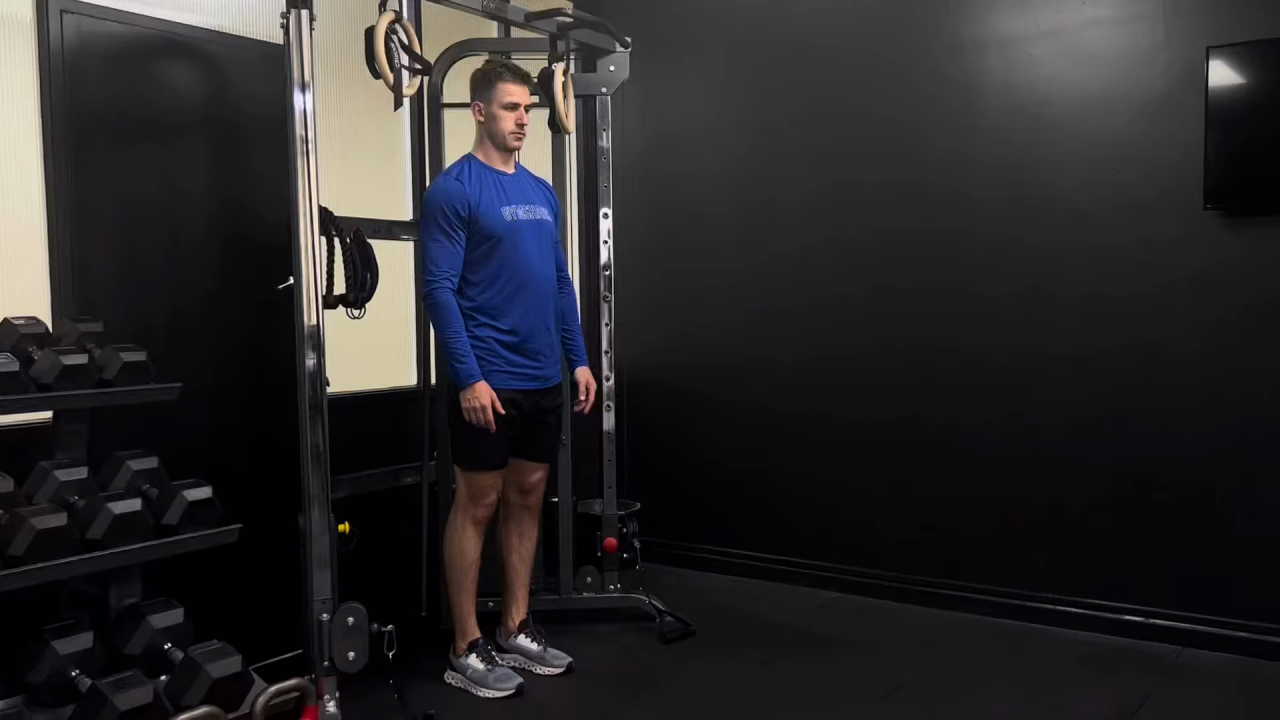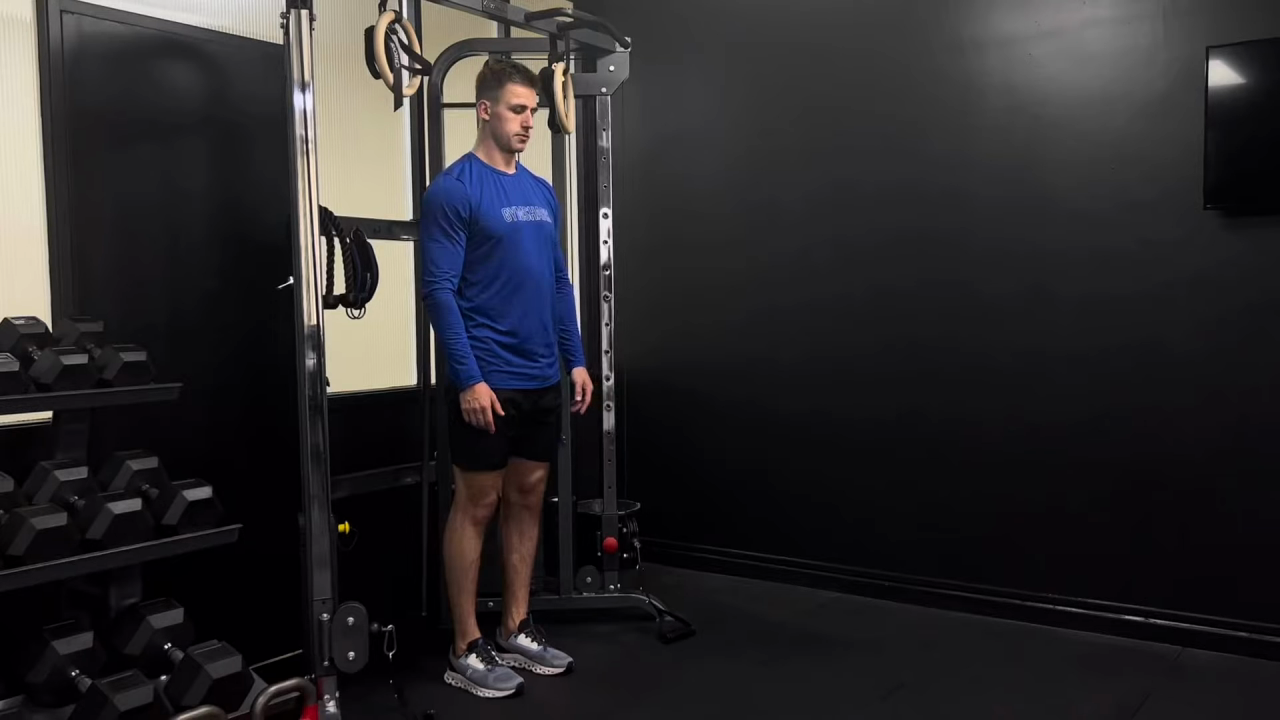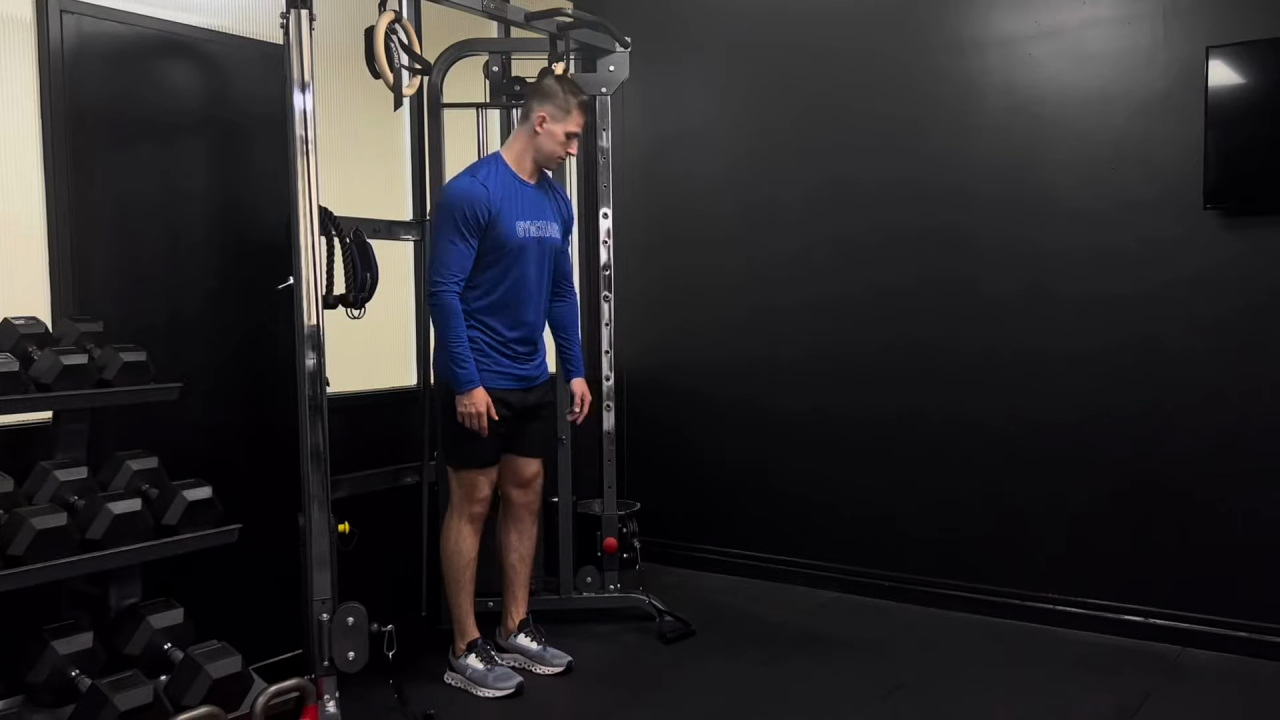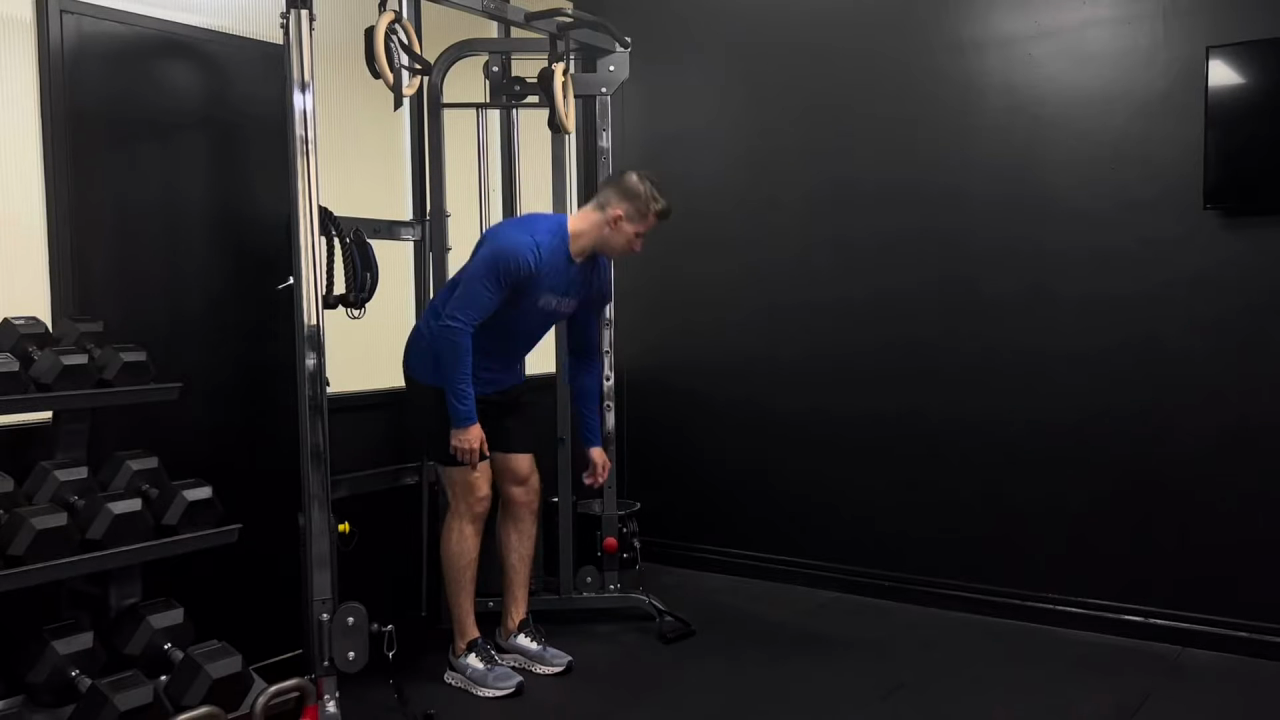
dt=0.3s
person 1, frame 1
left shoulder: (541, 193)
right shoulder: (453, 191)
right elbow: (439, 291)
left wrist: (578, 359)
right wrist: (468, 377)
left hip: (543, 380)
right hip: (488, 382)
left knee: (526, 500)
right knee: (477, 505)
left ankle: (515, 631)
right ankle: (466, 649)
person 1, frame 2
left shoulder: (542, 193)
right shoulder: (454, 191)
right elbow: (440, 291)
left wrist: (575, 361)
right wrist: (468, 379)
left hip: (542, 381)
right hip: (489, 383)
left knee: (528, 500)
right knee: (478, 505)
left ankle: (516, 630)
right ankle: (465, 649)
person 1, frame 3
left shoulder: (556, 201)
right shoulder: (472, 192)
left elbow: (562, 292)
right elbow: (444, 293)
left wrist: (574, 370)
right wrist: (466, 382)
left hip: (530, 379)
right hip: (473, 383)
left knee: (525, 497)
right knee: (472, 504)
left ankle: (515, 632)
right ankle: (464, 649)
person 1, frame 4
left shoulder: (593, 274)
right shoulder: (518, 247)
left elbow: (585, 359)
right elbow: (456, 327)
left wrist: (593, 439)
right wrist: (463, 417)
left hip: (502, 381)
right hip: (443, 374)
left knee: (524, 490)
right knee: (473, 499)
left ankle: (515, 631)
right ankle: (465, 650)
